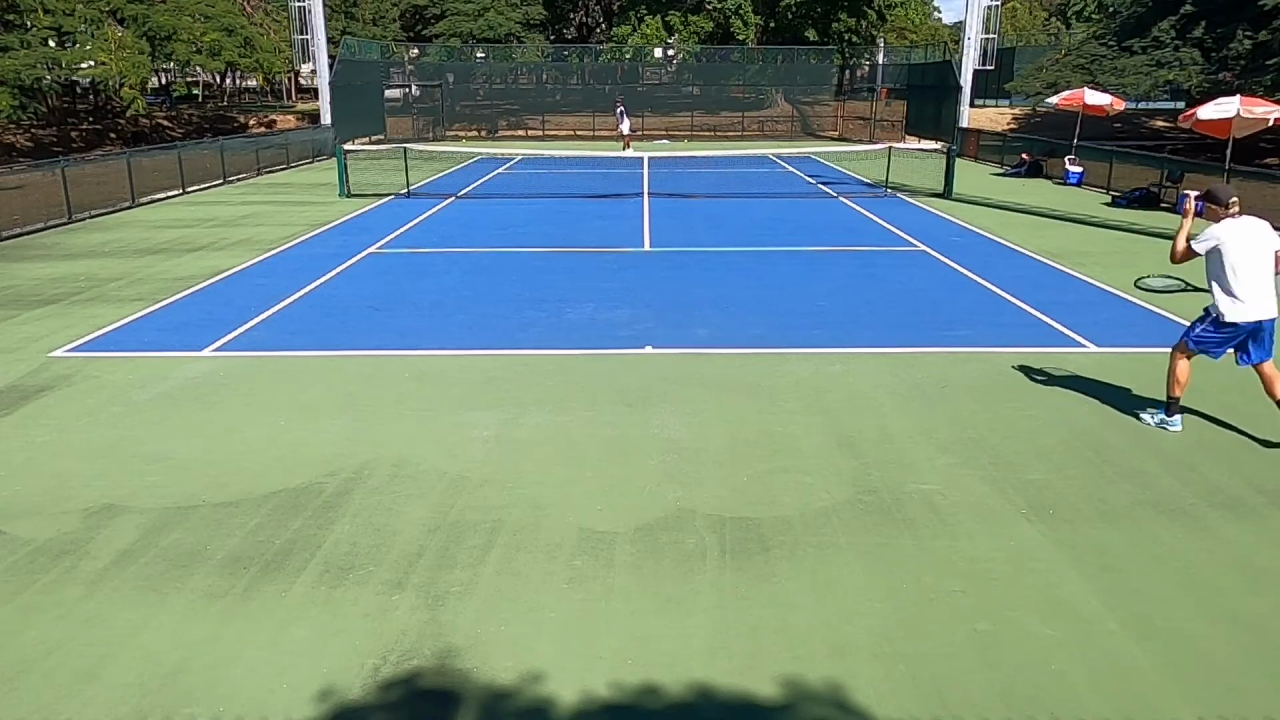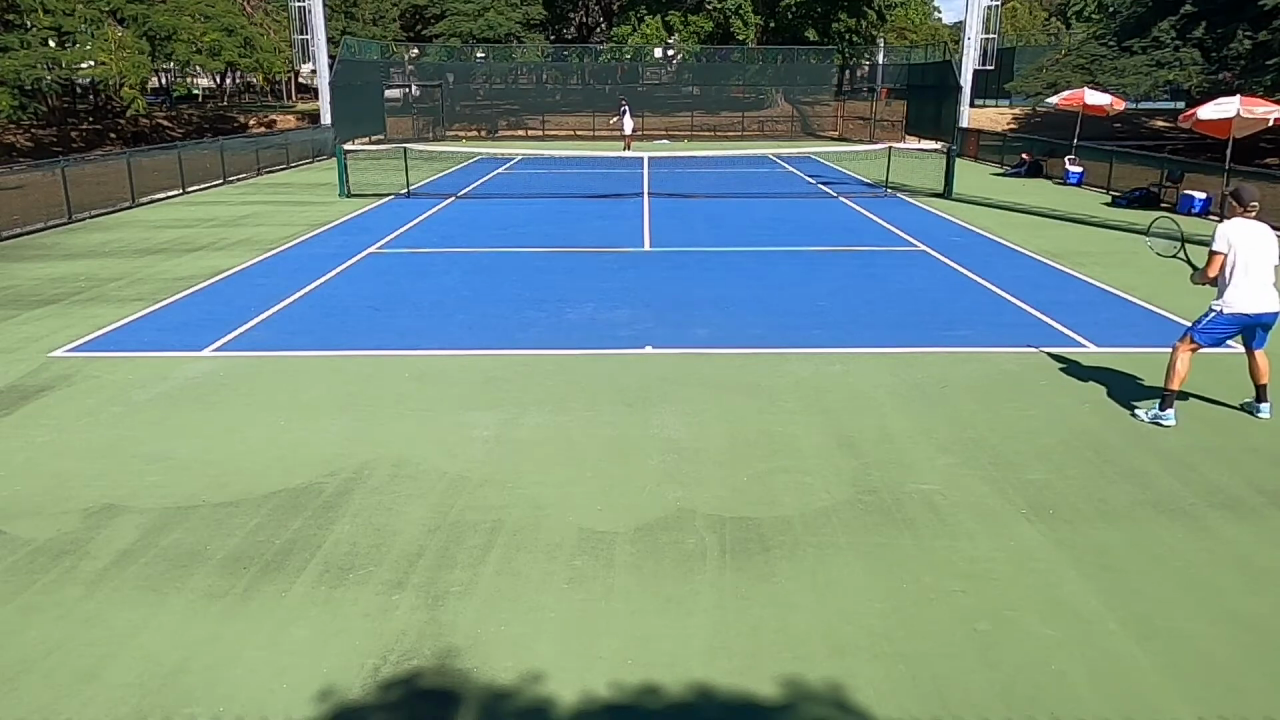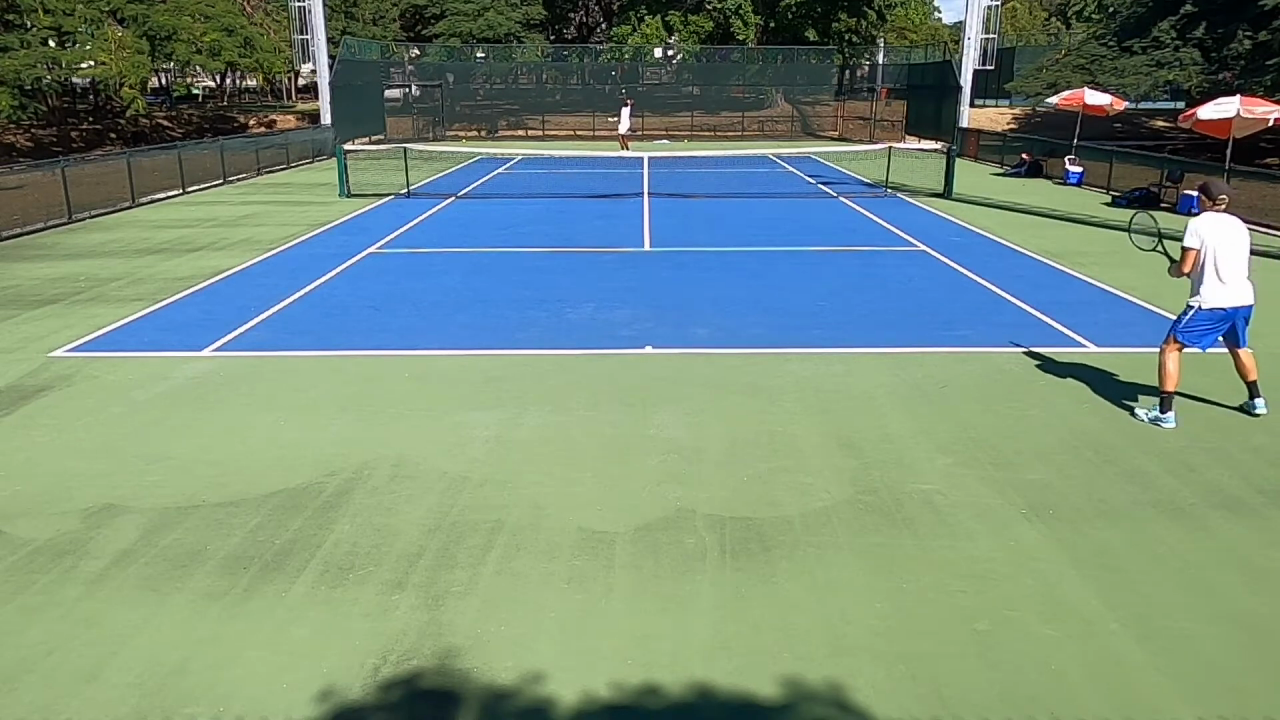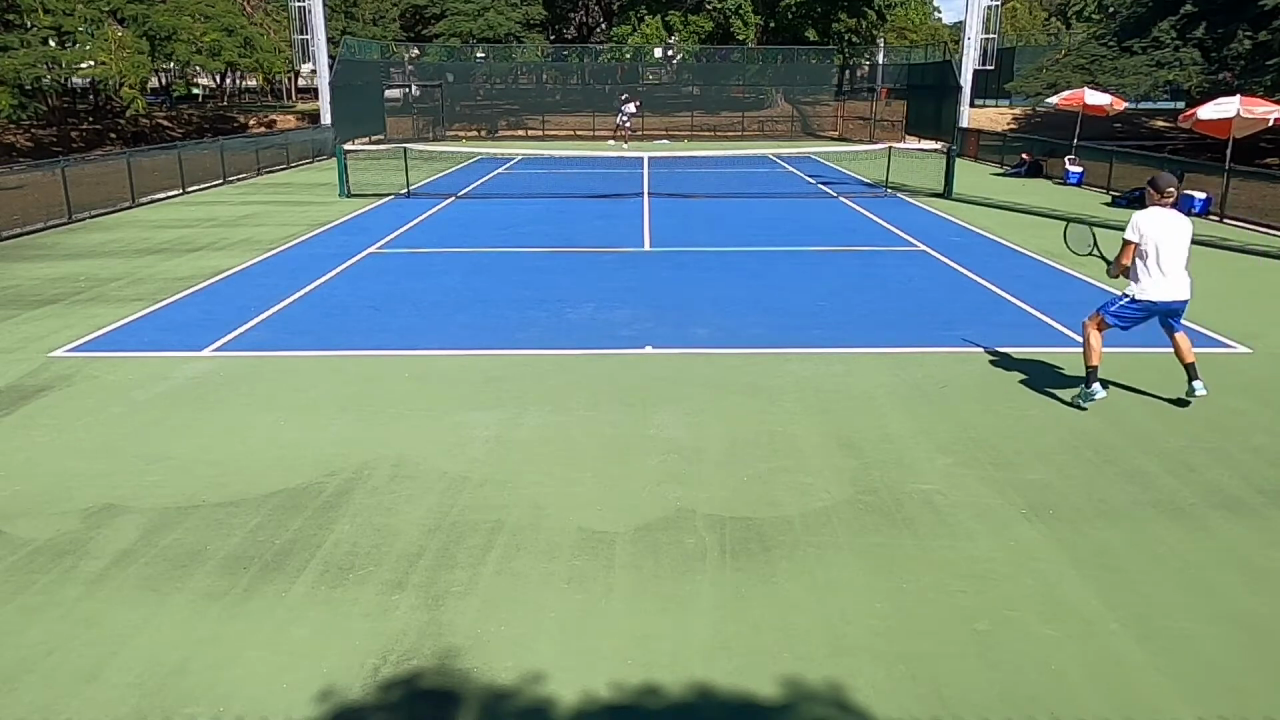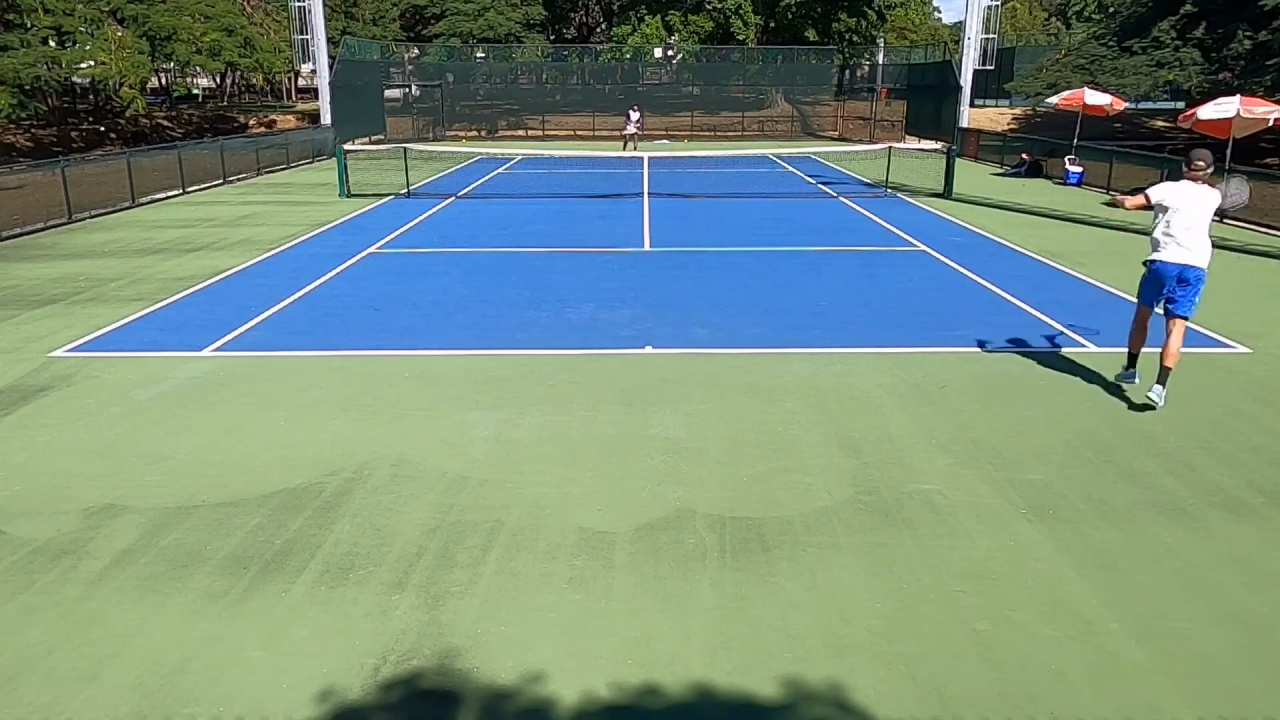
dt=0.7s
person 1, frame 1
left shoulder: (1217, 232)
left elbow: (1176, 257)
left wrist: (1187, 219)
left hip: (1232, 315)
left knee: (1180, 353)
left ankle: (1170, 415)
person 1, frame 2
left shoulder: (1227, 228)
left elbow: (1210, 272)
left wrist: (1196, 277)
right wrist: (1222, 278)
left hip: (1235, 307)
left knee: (1183, 348)
right knee: (1254, 348)
left ankle: (1165, 410)
person 1, frame 3
left shoulder: (1198, 224)
right shoulder: (1239, 226)
left elbow: (1183, 268)
left wrist: (1173, 270)
right wrist: (1193, 270)
left hip: (1211, 303)
right hip: (1243, 300)
left knee: (1170, 349)
right knee: (1238, 348)
left ankle: (1165, 412)
right ankle: (1256, 400)
person 1, frame 4
left shoulder: (1140, 218)
right shoulder: (1185, 223)
left elbow: (1124, 261)
left wrist: (1113, 270)
left hip: (1146, 295)
right hip: (1179, 295)
left knee: (1091, 325)
right knee: (1176, 332)
left ankle: (1092, 385)
right ankle: (1195, 383)
person 1, frame 5
left shoulder: (1168, 188)
right shoulder: (1213, 197)
left elbow: (1129, 203)
left wrist: (1118, 199)
left hip: (1163, 264)
right hip: (1194, 269)
left knee: (1142, 314)
right knee: (1176, 327)
left ankle: (1130, 370)
right ankle: (1159, 386)
